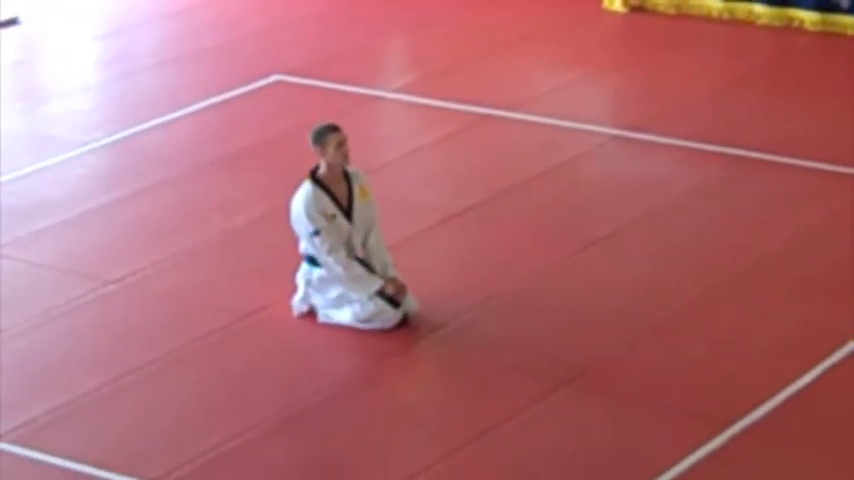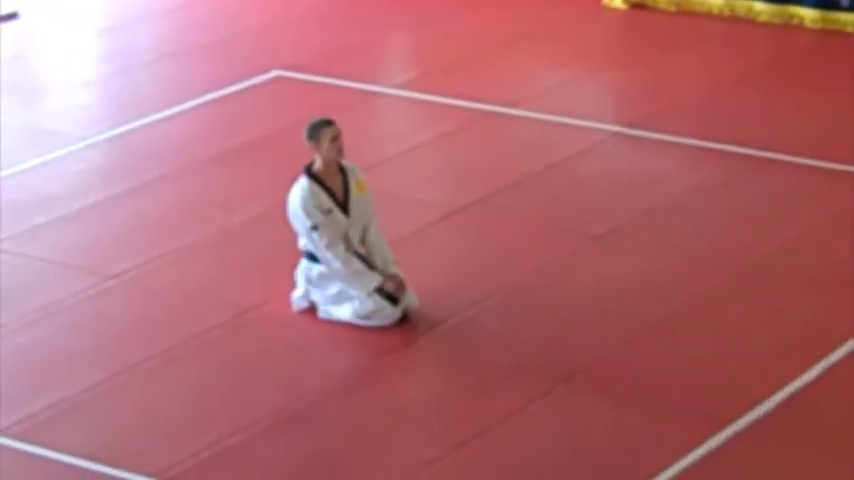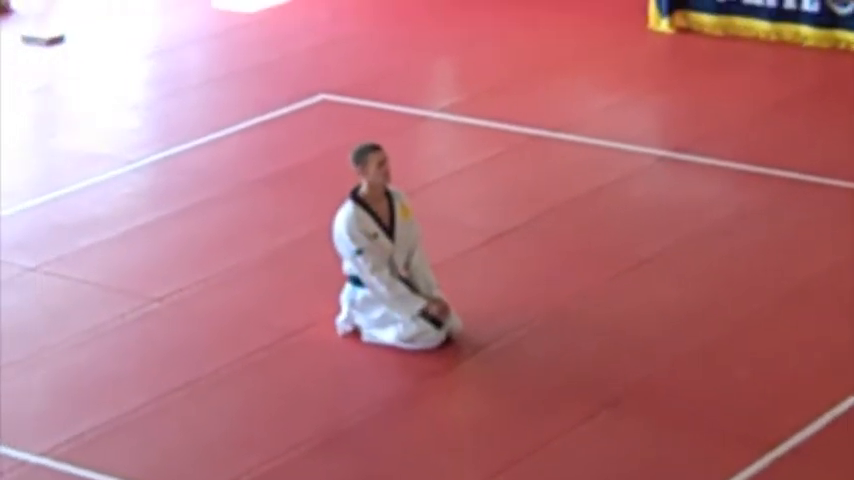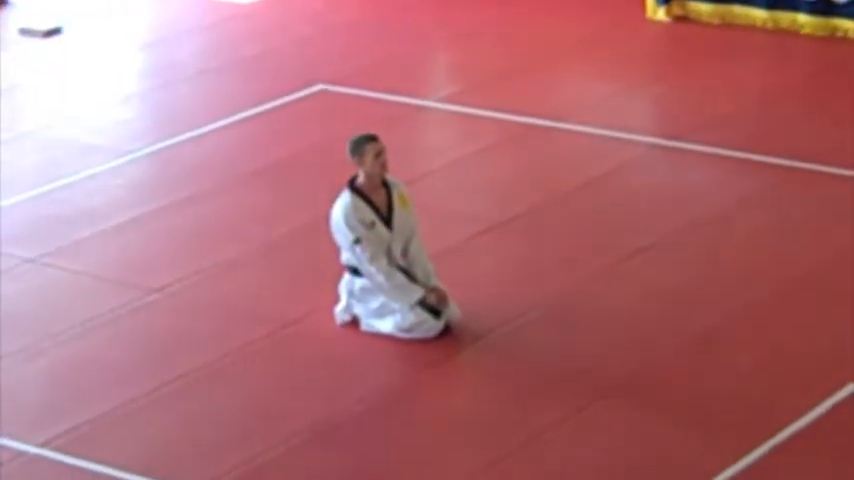
dt=0.5s
person 1, frame 1
left shoulder: (355, 179)
right shoulder: (307, 201)
left elbow: (372, 233)
right elbow: (332, 258)
left wrist: (388, 274)
right wrist: (380, 285)
left hip: (354, 264)
right hip: (327, 275)
left knee: (407, 306)
right knee: (389, 314)
right ankle: (319, 303)
person 1, frame 2
left shoulder: (351, 173)
right shoulder: (304, 196)
left elbow: (370, 227)
right elbow: (330, 252)
left wrist: (389, 270)
right wrist: (378, 282)
left hip: (355, 258)
right hip: (327, 271)
left knee: (408, 302)
right knee: (388, 311)
right ankle: (316, 297)
person 1, frame 3
left shoulder: (397, 199)
right shoulder: (349, 220)
left elbow: (415, 252)
right elbow: (375, 276)
left wrist: (432, 294)
right wrist: (423, 305)
left hip: (401, 283)
right hip: (371, 294)
left knee: (450, 325)
right knee: (431, 335)
right ankle: (361, 320)
person 1, frame 4
left shoulder: (395, 188)
right shoulder: (347, 210)
left elbow: (412, 241)
right elbow: (373, 266)
left wrist: (430, 283)
right wrist: (421, 295)
left hip: (400, 271)
right hip: (369, 284)
left knee: (449, 314)
right knee: (429, 324)
right ankle: (359, 309)
